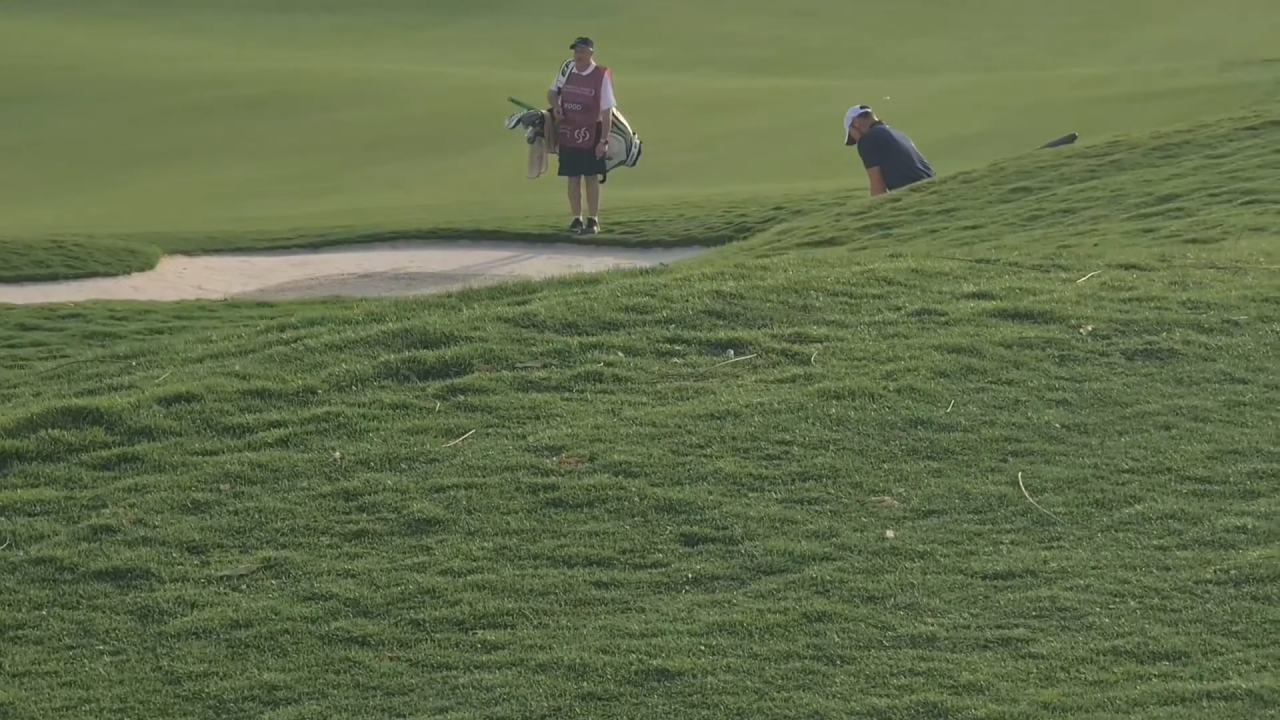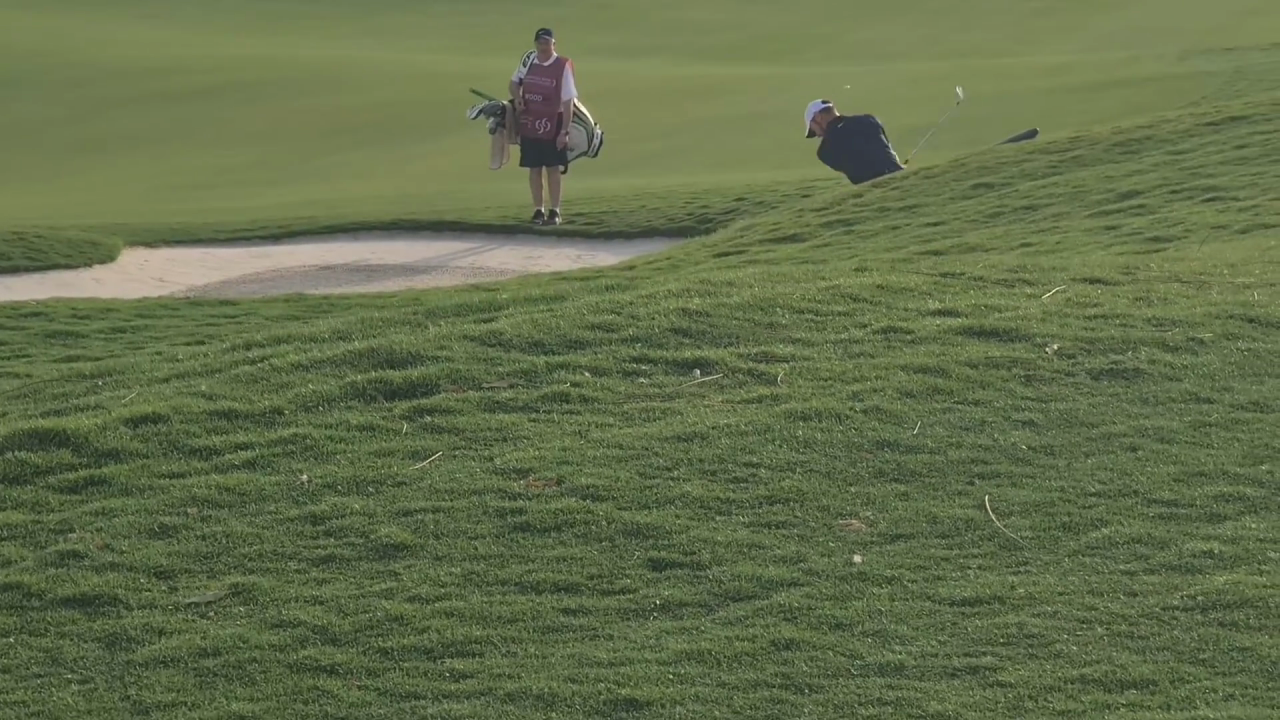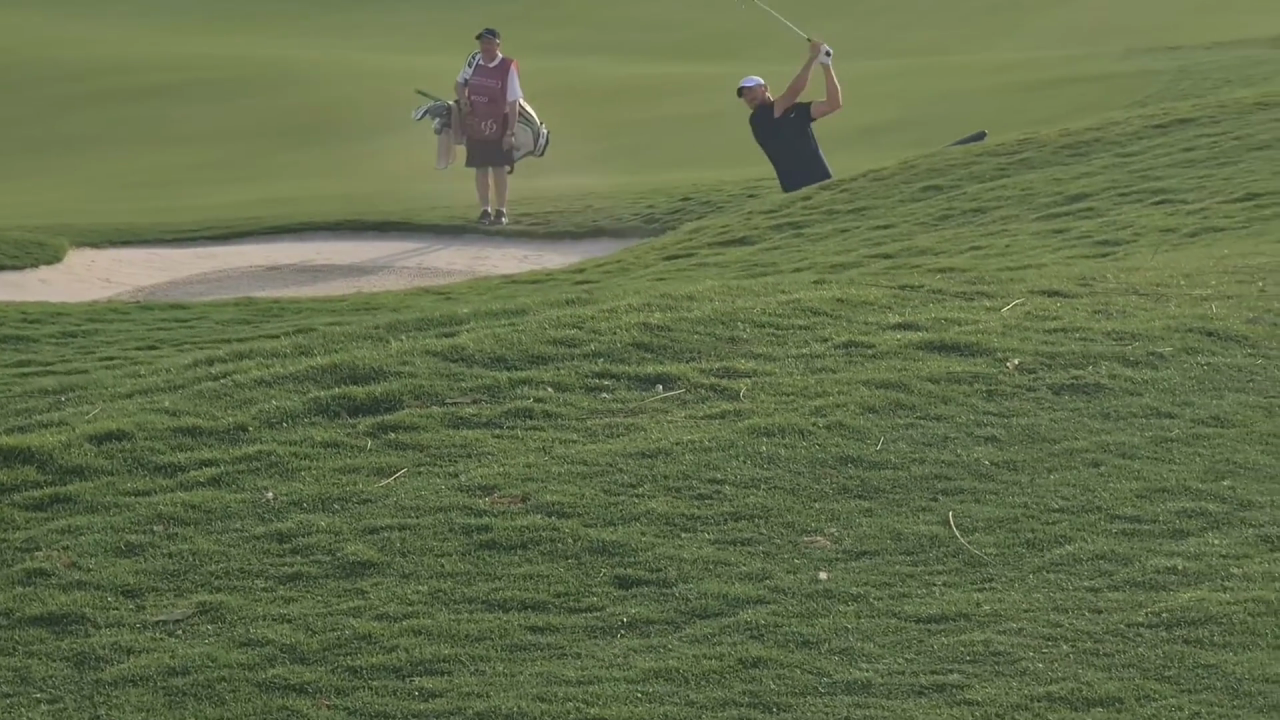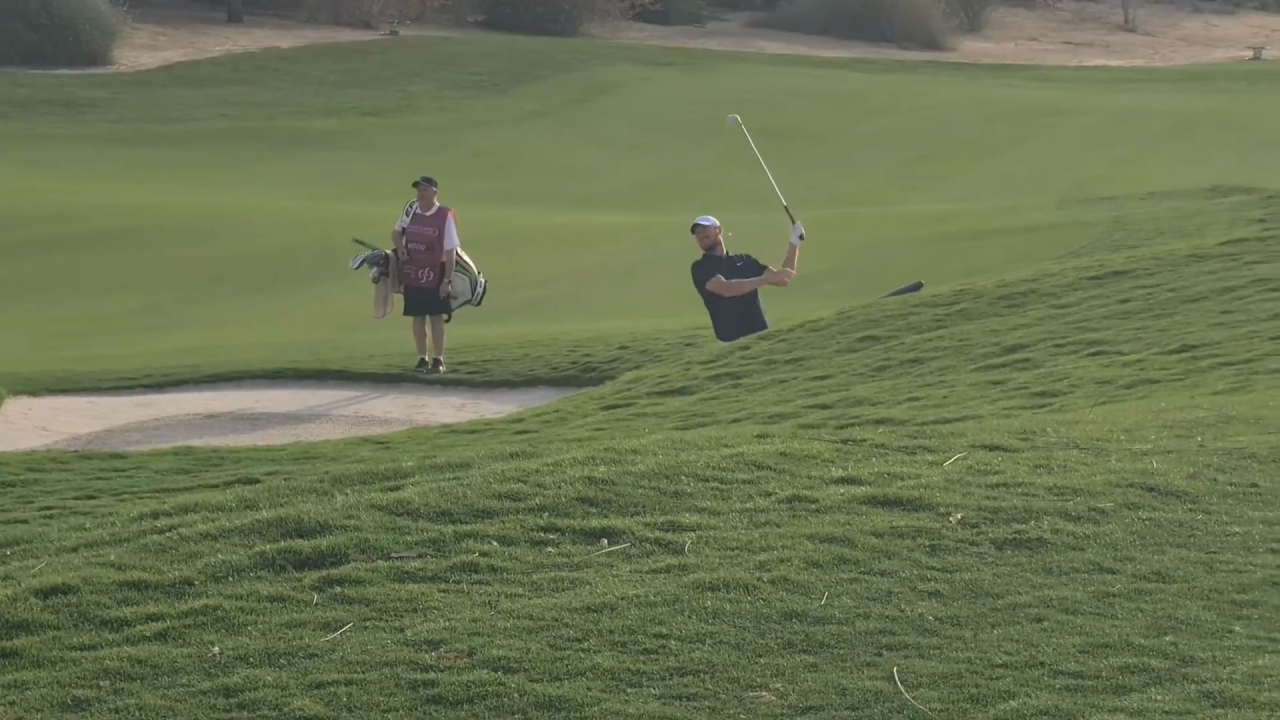
dt=1s
person 1, frame 1
left shoulder: (602, 75)
right shoulder: (567, 68)
left elbow: (607, 110)
right elbow: (553, 91)
left wrist: (604, 140)
right wrist: (555, 106)
left hip: (590, 134)
right hip: (567, 132)
left knee: (591, 178)
right knee: (572, 177)
left ankle: (593, 220)
right ankle: (577, 218)
person 1, frame 2
left shoulder: (563, 65)
right shoulder: (528, 60)
left elbow: (568, 101)
right elbow: (514, 82)
left wrist: (564, 131)
right wrist: (517, 96)
left hip: (551, 124)
right hip: (528, 123)
left knee: (553, 169)
right knee: (534, 169)
left ankle: (555, 211)
right ankle: (538, 210)
person 1, frame 3
left shoulder: (508, 67)
right shoulder: (474, 60)
left elbow: (513, 101)
right elbow: (460, 83)
left wrist: (510, 132)
right wrist: (462, 98)
left hip: (497, 125)
right hip: (474, 124)
left knee: (498, 169)
right knee: (480, 169)
left ankle: (501, 211)
right ankle: (485, 210)
person 1, frame 4
left shoulder: (445, 215)
right shoulder: (411, 209)
left elbow: (450, 250)
right elbow: (397, 231)
left wrist: (447, 280)
right wrist: (400, 247)
left hip: (434, 274)
right hip: (411, 273)
left knee: (436, 317)
right knee: (417, 317)
left ankle: (438, 360)
right ankle: (422, 358)
